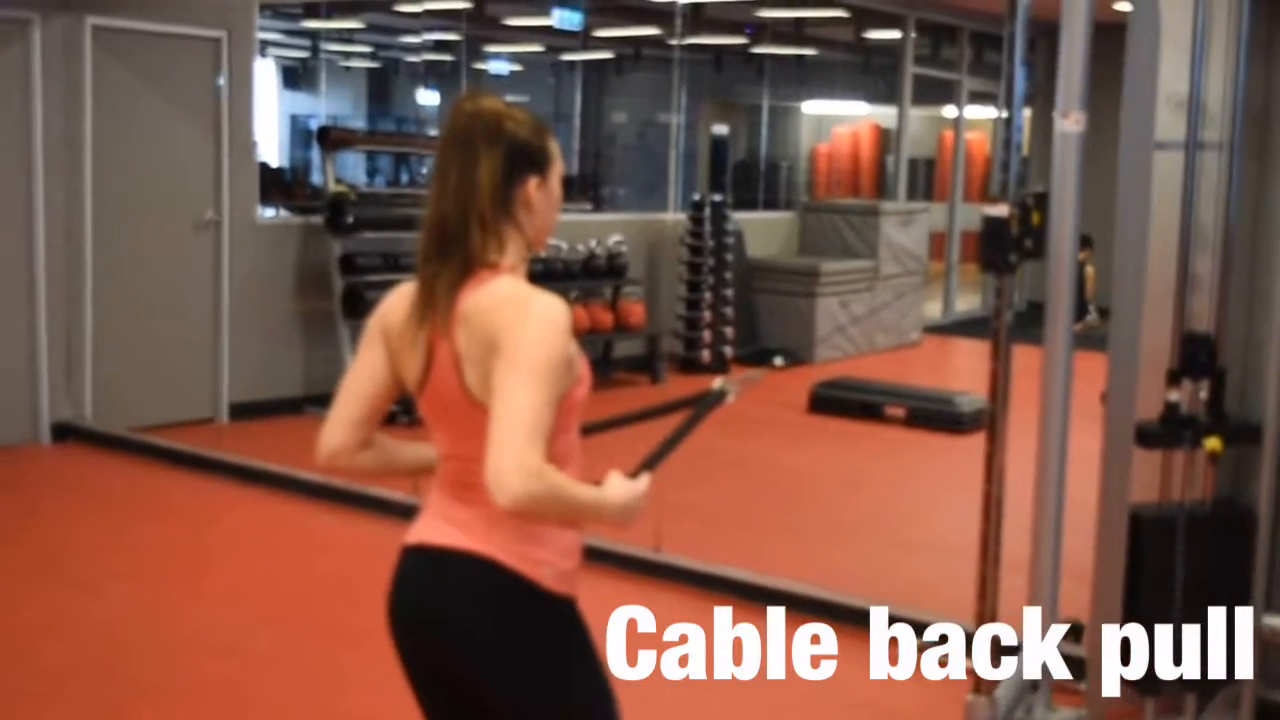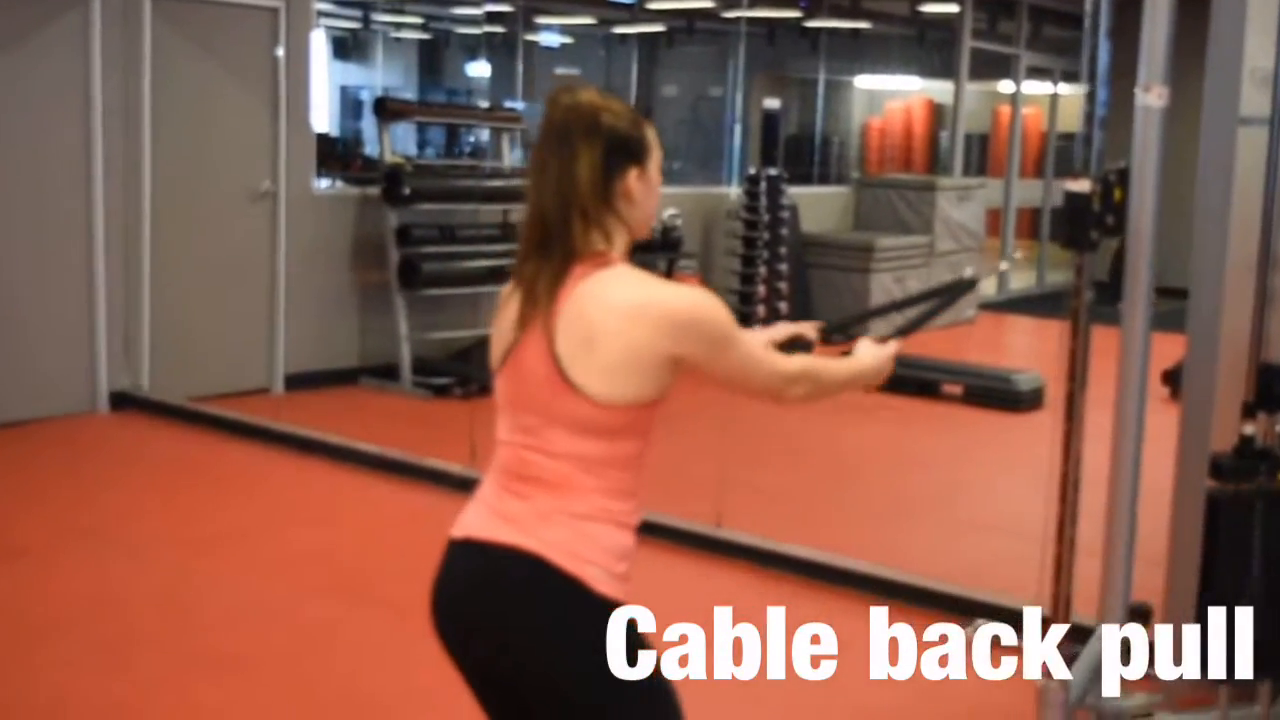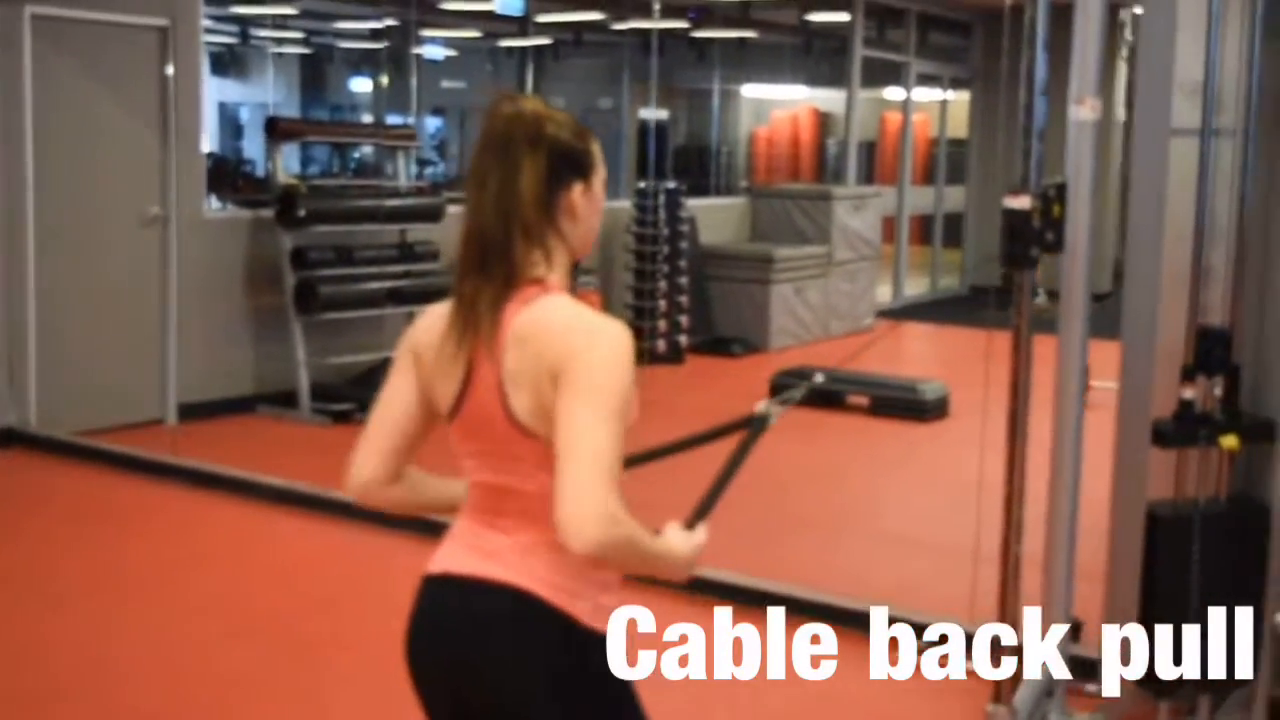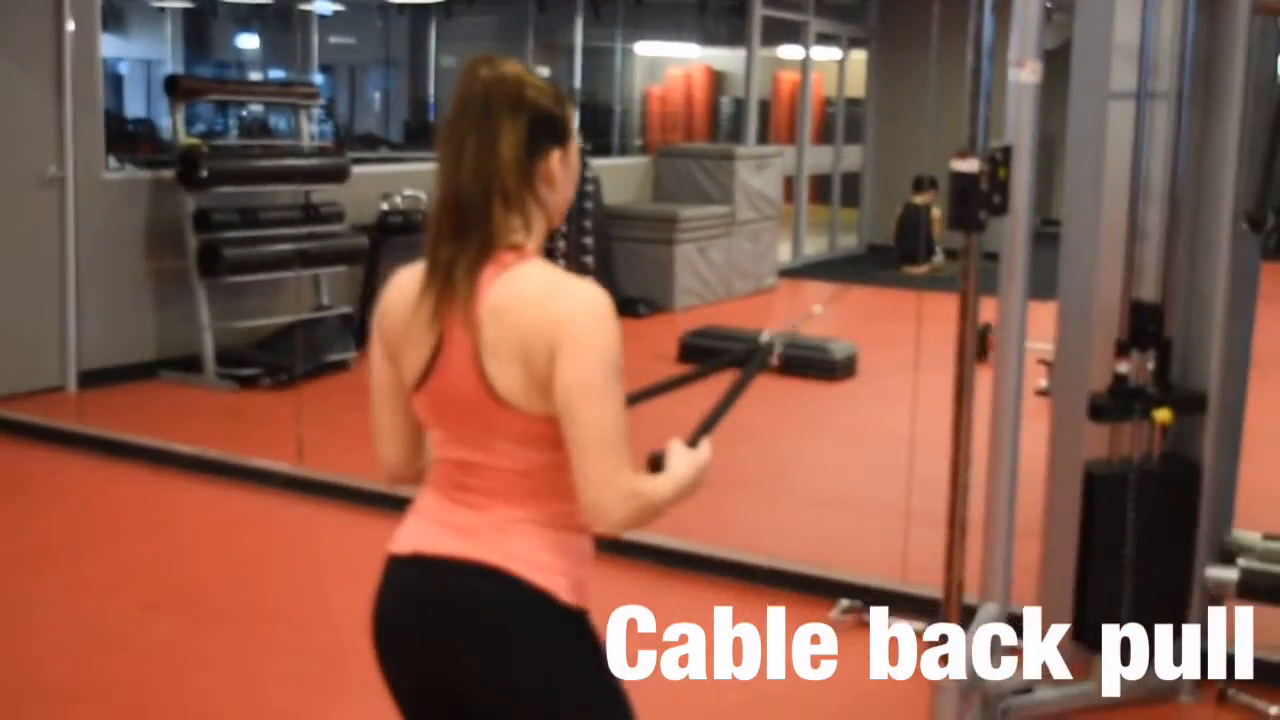
dt=1s
person 1, frame 1
left shoulder: (403, 308)
right shoulder: (533, 313)
left elbow: (339, 447)
right elbow: (516, 484)
right wrist: (610, 502)
left hip: (420, 586)
right hip: (510, 598)
person 1, frame 2
left shoulder: (521, 295)
right shoulder: (664, 307)
right elbow: (786, 384)
left wrist: (750, 340)
right wrist: (862, 369)
left hip: (466, 579)
right hip: (558, 596)
person 1, frame 3
left shoulder: (435, 328)
right shoulder: (589, 336)
left elbow: (369, 481)
right elbow: (591, 531)
right wrist: (672, 553)
left hip: (438, 620)
right hip: (541, 637)
person 1, frame 4
left shoulder: (404, 294)
right shoulder: (571, 305)
left elbow: (399, 461)
right elbow: (610, 505)
right wrist: (679, 476)
left hip: (405, 601)
right hip: (516, 613)
